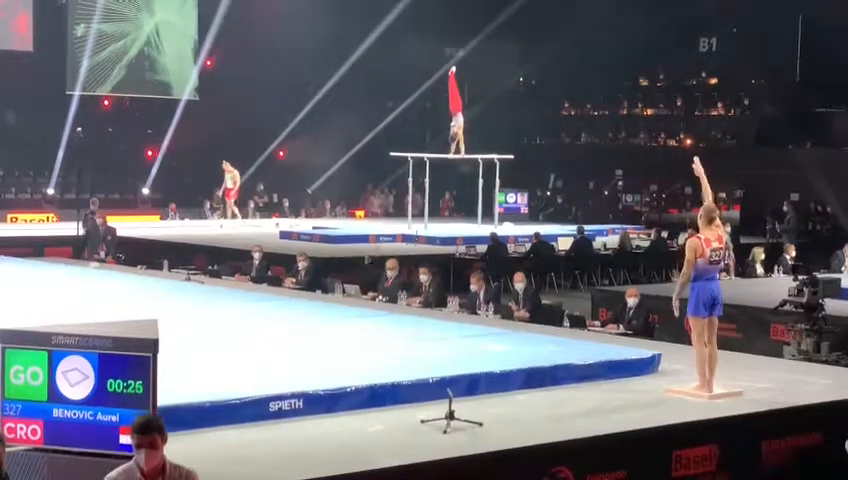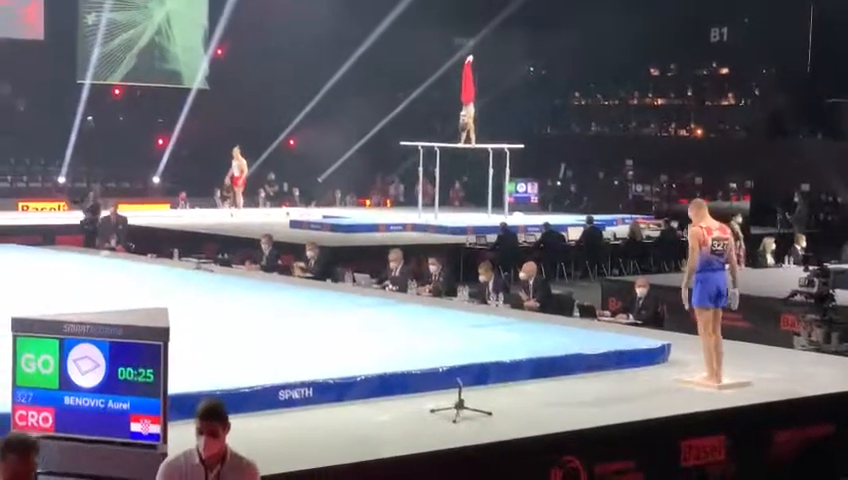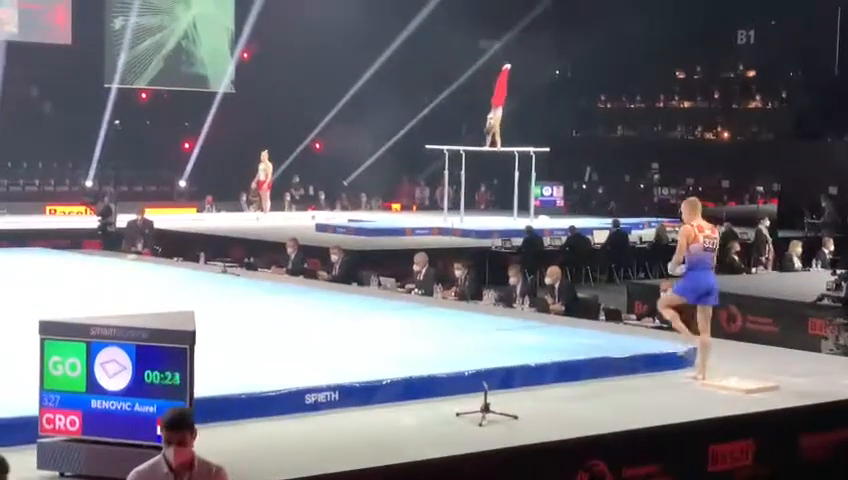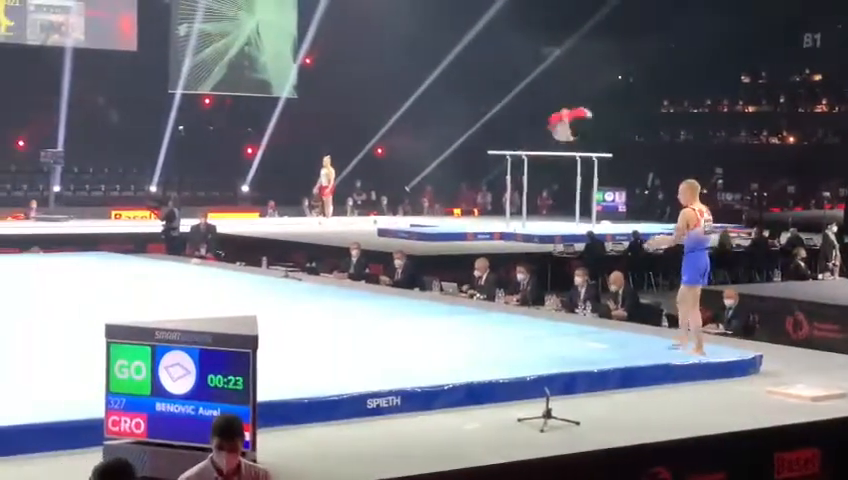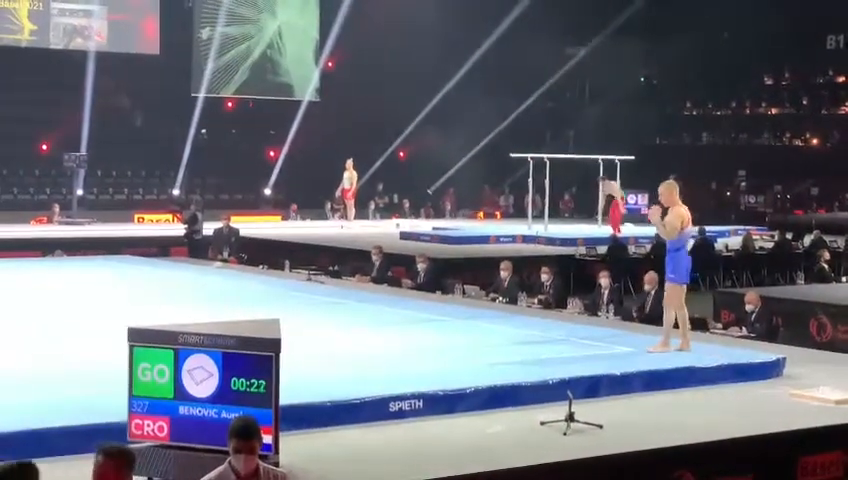
dt=1s
person 1, frame 1
left shoulder: (694, 242)
right shoulder: (720, 233)
left elbow: (687, 274)
right elbow: (710, 203)
left wrist: (676, 295)
right wrist: (702, 175)
left hip: (700, 289)
right hip: (716, 287)
left knee: (699, 341)
right knee: (711, 340)
left ankle: (702, 384)
right ankle: (710, 382)
person 1, frame 2
left shoulder: (696, 231)
right shoulder: (726, 230)
left elbow: (692, 263)
right elbow: (733, 262)
left wrist: (684, 286)
right wrist: (734, 287)
left hip: (704, 279)
right hip: (720, 279)
left knee: (705, 331)
right knee: (715, 330)
left ankle: (711, 375)
right ankle: (718, 372)
person 1, frame 3
left shoulder: (687, 229)
right shoulder: (714, 230)
left elbow: (678, 257)
left wrist: (672, 268)
left hip: (694, 278)
right hip: (710, 278)
left knee: (663, 304)
right knee: (704, 328)
left ankle: (688, 337)
right ankle: (701, 371)
person 1, frame 4
left shoulder: (687, 212)
right shoulder: (706, 211)
left elbow: (676, 239)
left wrist: (659, 242)
right wrist: (663, 240)
left hip: (693, 258)
right hip: (703, 256)
left knee: (692, 307)
right knee: (682, 300)
left ankle: (699, 348)
right ankle: (683, 338)
person 1, frame 5
left shoulder: (678, 212)
right shoulder: (674, 210)
left elbow: (669, 237)
right elbow: (668, 232)
left wrist: (656, 222)
right wrist: (657, 219)
left hip: (677, 257)
right hip: (676, 257)
left knee: (669, 303)
right knee: (679, 304)
left ankle: (665, 343)
right ankle: (685, 342)
